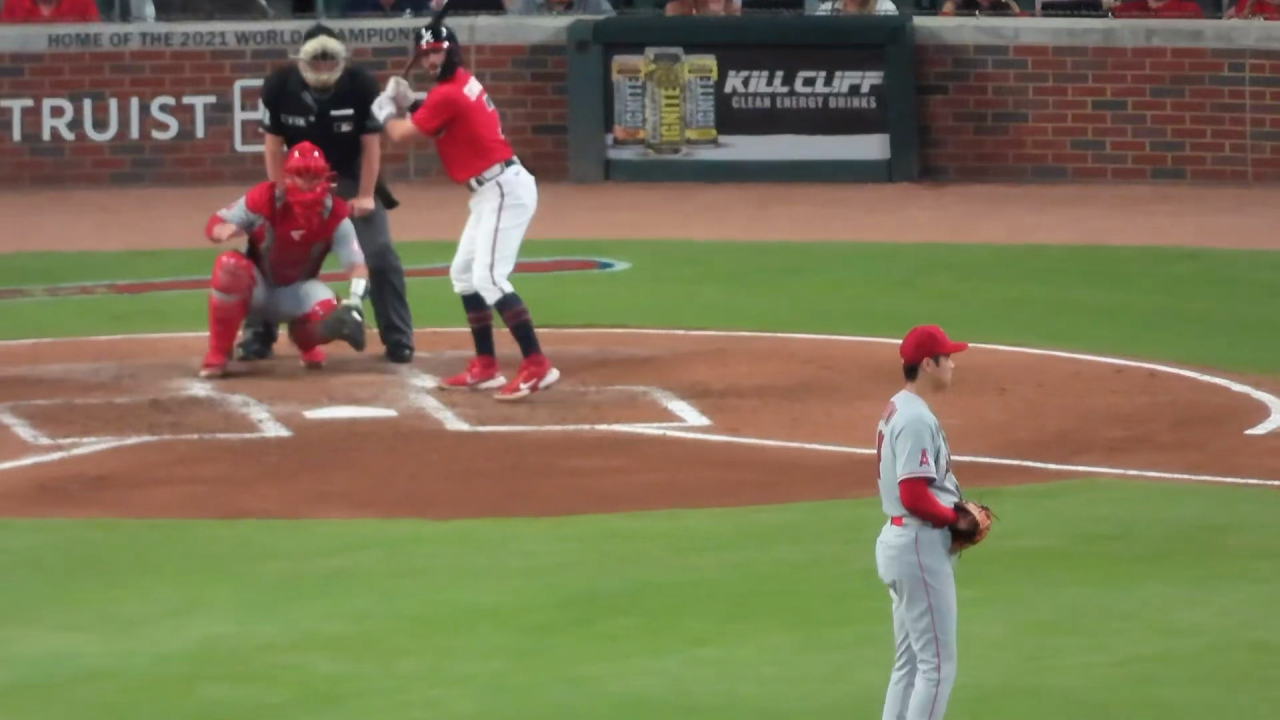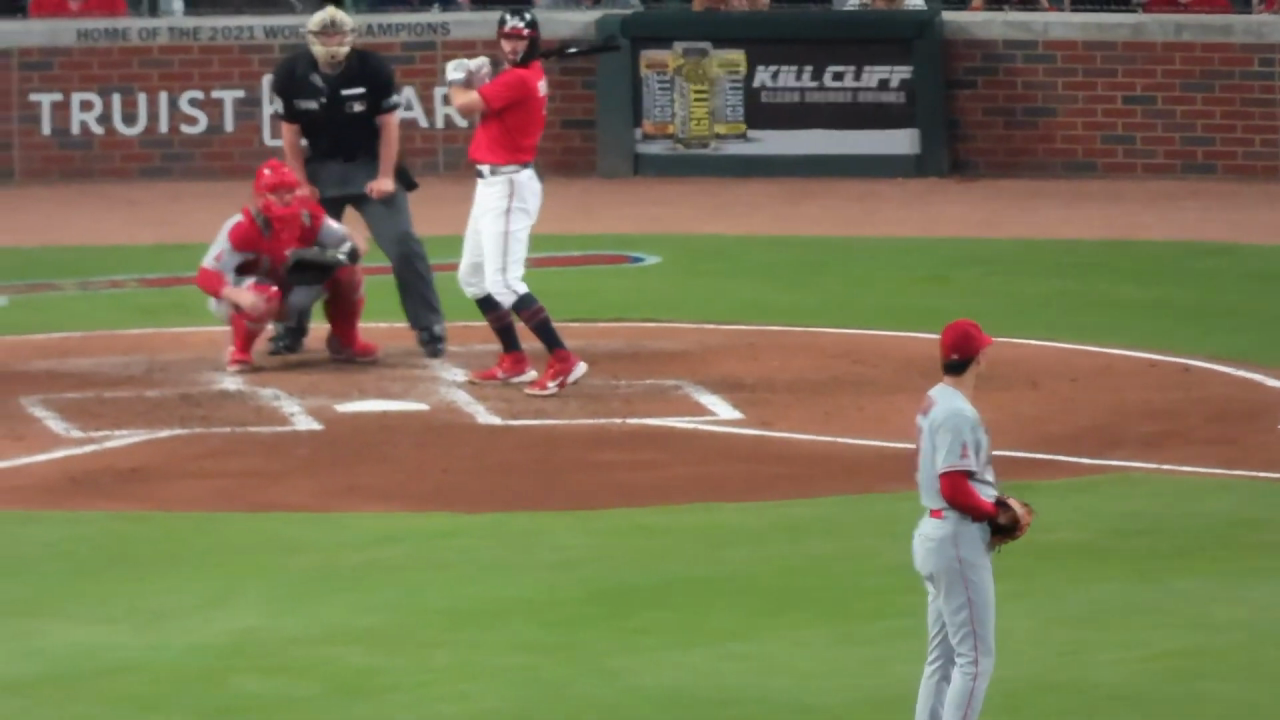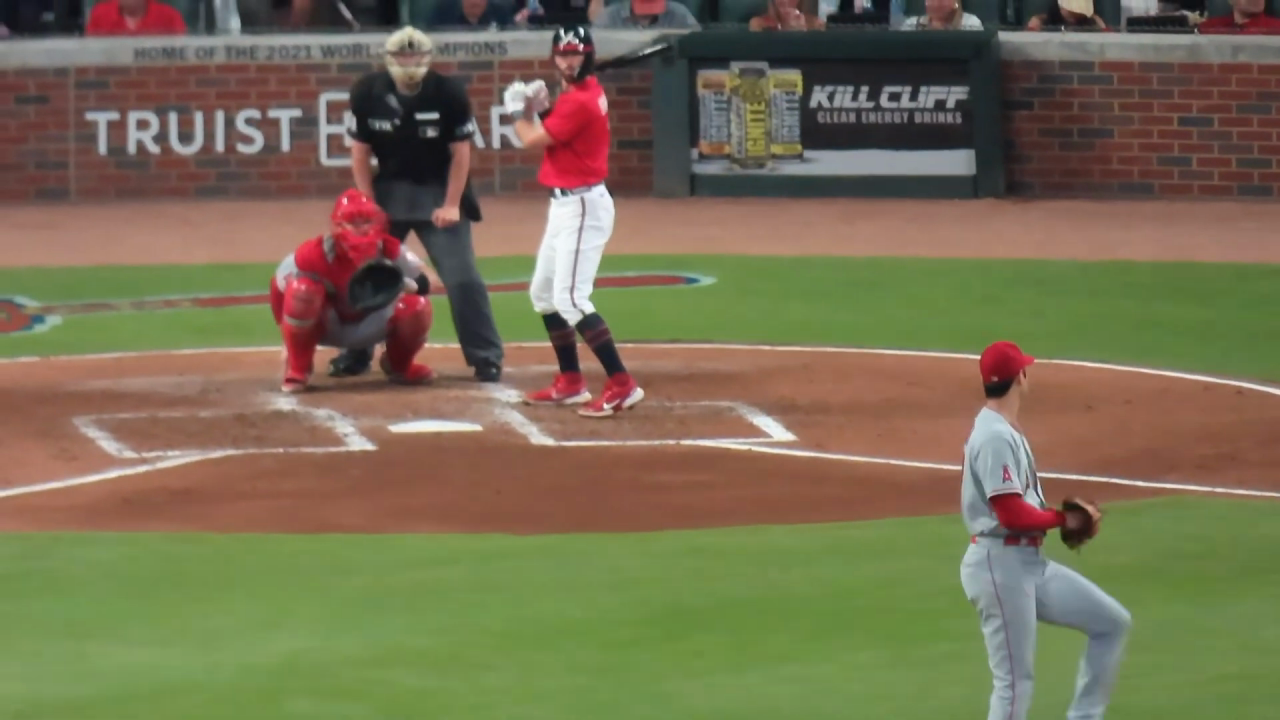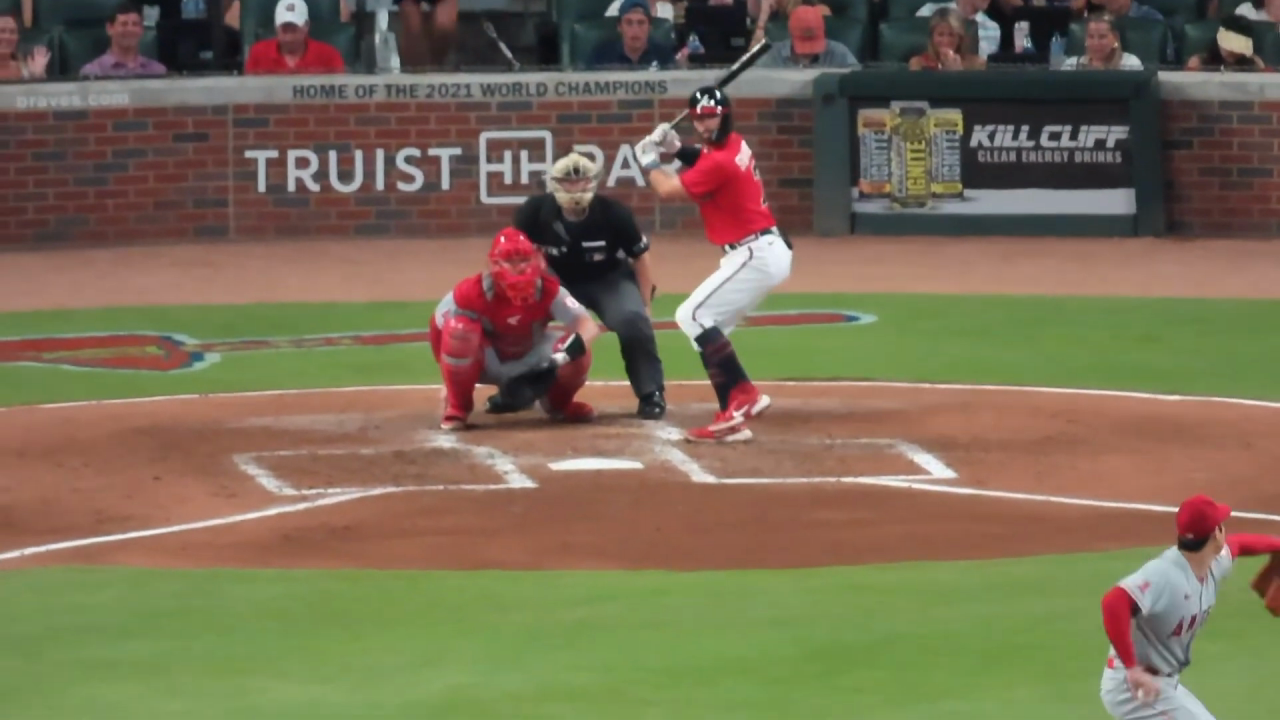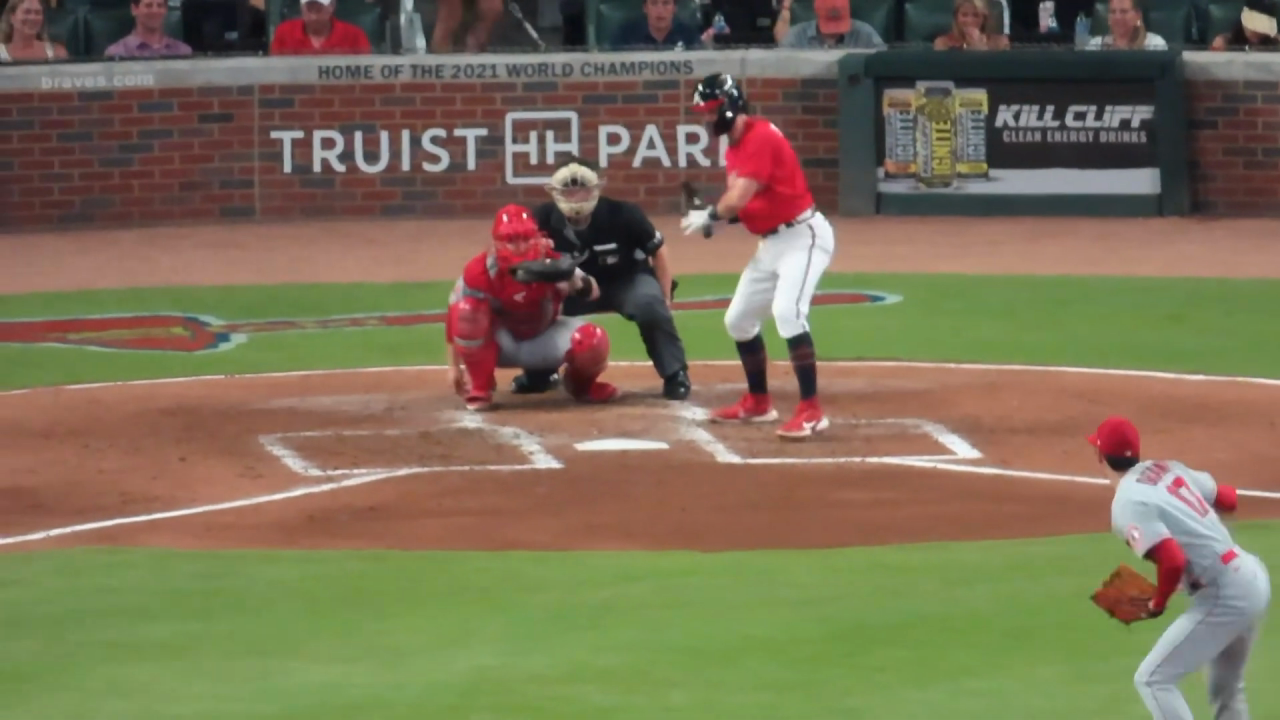
dt=1s
person 1, frame 1
left shoulder: (446, 95)
right shoulder: (462, 82)
left elbow: (401, 134)
right elbow: (437, 118)
left wrist: (385, 111)
right wrist: (408, 102)
left hip: (504, 189)
right hip: (496, 188)
left knee: (489, 277)
right knee: (464, 273)
left ankle: (536, 365)
right ankle: (485, 367)
person 1, frame 2
left shoulder: (519, 79)
right shoulder: (523, 75)
left elbow: (463, 104)
right elbow: (487, 104)
left wrist: (455, 78)
right wrist: (480, 81)
left hip: (508, 186)
right hip: (494, 185)
left knee: (502, 282)
right knee: (472, 277)
left ankle: (563, 360)
right ankle: (515, 361)
person 1, frame 3
left shoulder: (580, 100)
right shoulder: (581, 91)
left elbow: (532, 140)
right elbow: (556, 129)
left wrist: (516, 107)
right wrist: (541, 107)
left hip: (582, 206)
right hip: (566, 205)
left knee: (570, 298)
right knee: (544, 294)
left ankle: (622, 385)
right ankle: (570, 382)
person 1, frame 4
left shoulder: (721, 160)
right shoulder: (731, 144)
left elbow: (669, 190)
right elbow: (704, 165)
left wrist: (649, 160)
right wrist: (676, 148)
left hip: (756, 254)
right hip: (761, 251)
left knee: (691, 316)
right knee: (705, 327)
left ankle: (746, 394)
right ankle: (730, 420)
person 1, frame 5
left shoulder: (761, 135)
right shoulder: (732, 149)
left elbow: (740, 197)
left wrist: (708, 216)
right wrist: (711, 217)
left hip: (805, 236)
right hip: (771, 243)
left knee: (787, 311)
right knee: (738, 319)
left ankle: (810, 409)
right ankle: (758, 401)
person 2, frame 1
left shoulder: (898, 409)
right shoulder: (918, 419)
right elbow: (914, 496)
left wrist: (951, 515)
right wrist: (957, 519)
left hip: (901, 540)
right hip: (918, 546)
left knee: (910, 660)
right knee: (937, 662)
person 2, frame 2
left shoulder: (935, 401)
right shoulder: (958, 412)
right elbow: (955, 490)
left wrist: (992, 509)
right wrist: (999, 512)
left hip: (938, 533)
right hip: (957, 539)
left knee: (943, 656)
right knee: (975, 657)
person 2, frame 3
left shoulder: (1002, 430)
right shoulder: (995, 435)
right elbow: (1013, 514)
left wrist: (1060, 516)
right wrist: (1063, 519)
left hip: (1026, 561)
right hip: (1000, 565)
left knee: (1113, 622)
right knee: (1015, 680)
person 2, frame 4
left shoulder: (1211, 564)
right shoulder: (1164, 575)
left elbow: (1236, 543)
right elbow: (1112, 603)
right wrist: (1133, 669)
right hip: (1131, 686)
person 2, frame 5
left shoulder: (1128, 504)
right shoulder: (1169, 470)
left elbow: (1175, 561)
right elbow: (1229, 500)
left wrist: (1157, 603)
right wrist: (1219, 485)
left hip: (1229, 593)
right hip: (1251, 576)
left knee: (1154, 681)
right knee: (1224, 691)
person 3, frame 1
left shoulder: (362, 86)
right shoulder: (278, 86)
left elbow: (371, 144)
right elbow: (274, 144)
left wrist: (365, 195)
left hip: (350, 180)
left knee: (380, 257)
left ankle: (399, 339)
right ankle: (258, 336)
person 3, frame 2
left shoulder: (373, 68)
right shoulder: (290, 73)
left elbow: (388, 124)
right elbow: (290, 131)
left wrist: (386, 177)
right wrist: (302, 183)
left hip: (370, 166)
right hip: (321, 168)
left knee: (403, 244)
left ankle: (430, 327)
right ankle: (290, 330)
person 3, frame 3
left shoulder: (448, 93)
right shoulder: (367, 92)
left elbow: (461, 152)
right elbow: (360, 151)
left wrist: (452, 204)
left hip: (438, 193)
right hip: (389, 192)
left knee: (461, 276)
left ankle: (486, 356)
right ankle: (356, 353)
person 3, frame 4
left shoulder: (614, 214)
right shoulder: (534, 211)
left elbow: (639, 257)
left wrist: (646, 305)
left hip: (609, 278)
right hip: (558, 279)
left knee: (633, 319)
left ankle: (651, 393)
person 3, frame 5
left shoulder: (623, 214)
right shoulder: (544, 218)
left elbow: (657, 251)
left wrist: (665, 299)
left hip: (628, 279)
left knee: (649, 306)
left ankle: (675, 374)
right ankle: (540, 373)
person 4, frame 1
left shoulder: (335, 215)
right shoulder: (263, 198)
left elbow: (356, 265)
right elbow: (216, 222)
left wrist: (354, 302)
right wrist: (222, 230)
left hip: (296, 291)
right hip: (256, 289)
left knee: (333, 315)
right knee: (230, 264)
left ankle: (305, 342)
right ankle: (218, 354)
person 4, frame 2
left shoulder: (310, 217)
right shoulder: (242, 228)
left elbow: (357, 245)
right elbow: (205, 277)
right wrist: (240, 296)
left hip: (289, 293)
right hip: (241, 297)
left knee: (346, 270)
right knee: (265, 295)
left ankle: (345, 343)
right ankle: (239, 349)
person 4, frame 3
left shoulder: (389, 250)
right shoulder: (314, 255)
left elbow: (430, 280)
right elbow: (278, 288)
left wrist: (410, 284)
right wrist: (289, 344)
left hip: (370, 325)
right hip: (328, 327)
left knee: (417, 306)
right knee: (300, 290)
left ankle: (398, 366)
right ankle: (297, 369)
person 4, frame 4
left shoulder: (548, 290)
right shoulder: (471, 292)
left elbow: (589, 327)
right elbow: (438, 328)
left wrist: (561, 357)
right wrist: (451, 372)
left hip: (530, 363)
right hip: (486, 364)
left knee: (578, 354)
right knee: (457, 328)
left ankle: (558, 404)
right ankle: (457, 406)
person 4, frame 5
right shoulder: (478, 271)
left elbow: (592, 291)
right elbow: (455, 314)
left wrist: (576, 282)
right wrist: (453, 366)
left hip: (544, 341)
right hip: (501, 344)
left knee: (593, 342)
right knee: (466, 310)
left ankle: (580, 383)
right ankle: (481, 388)
